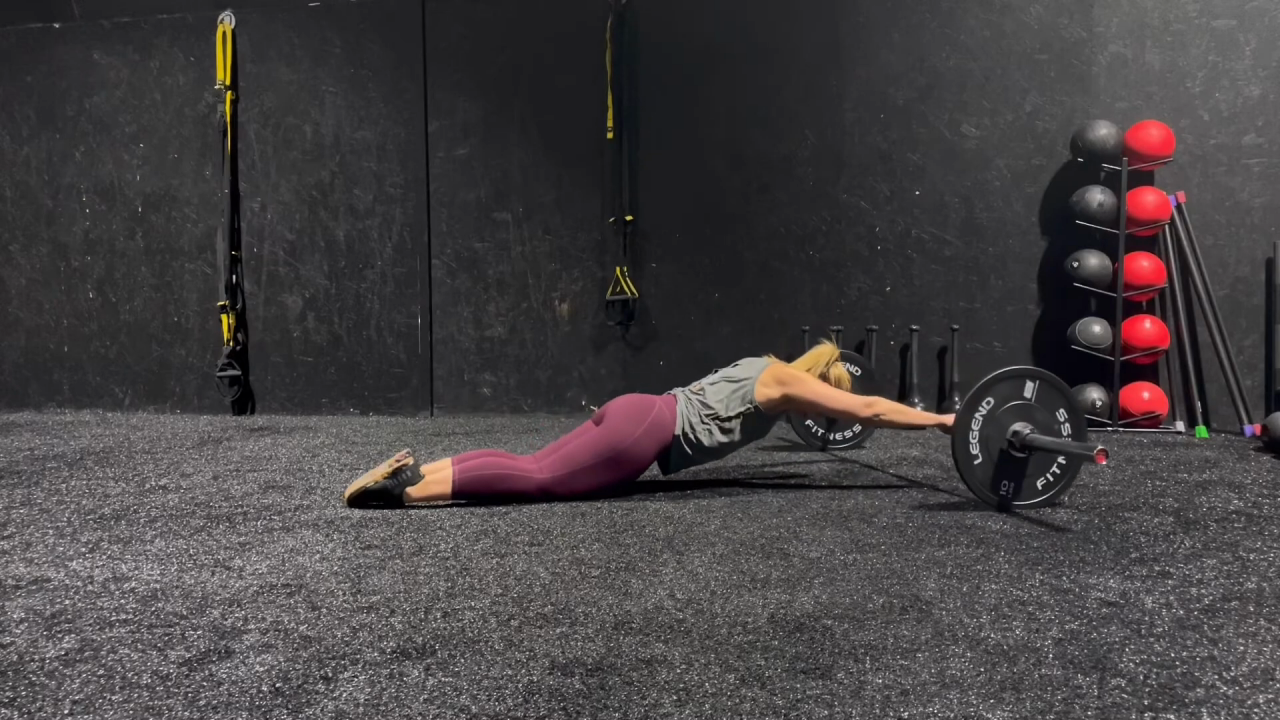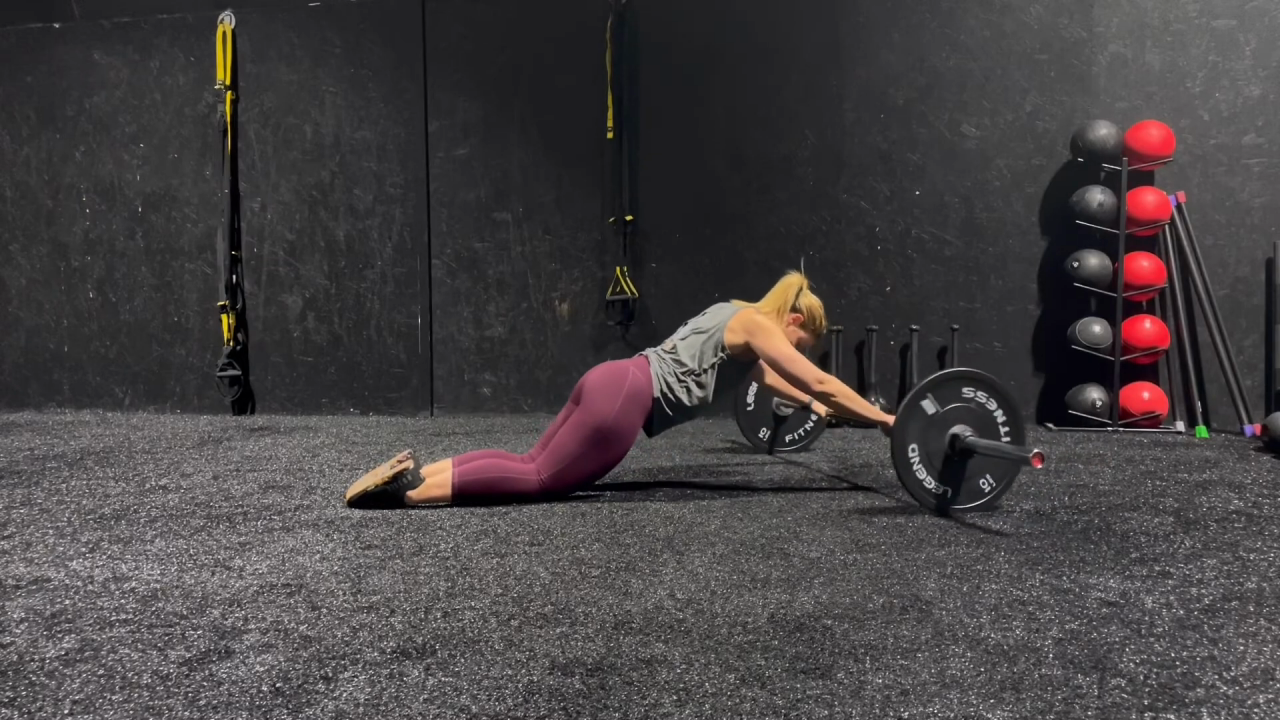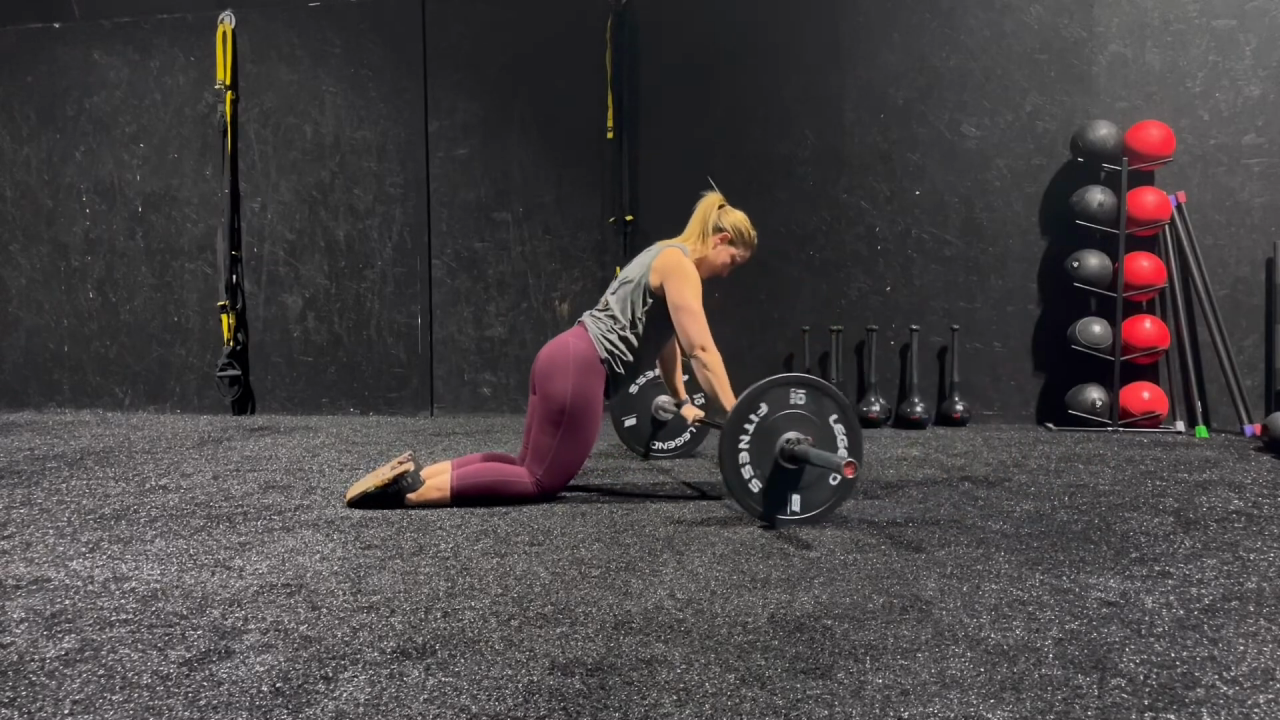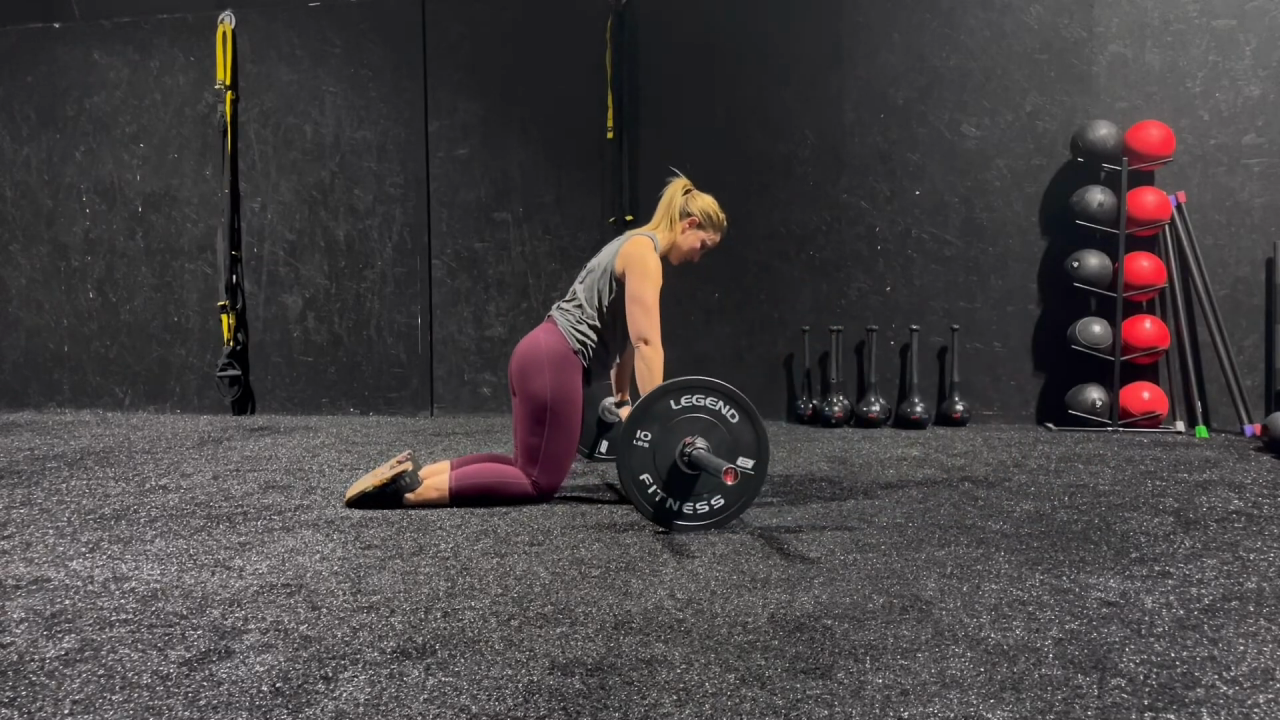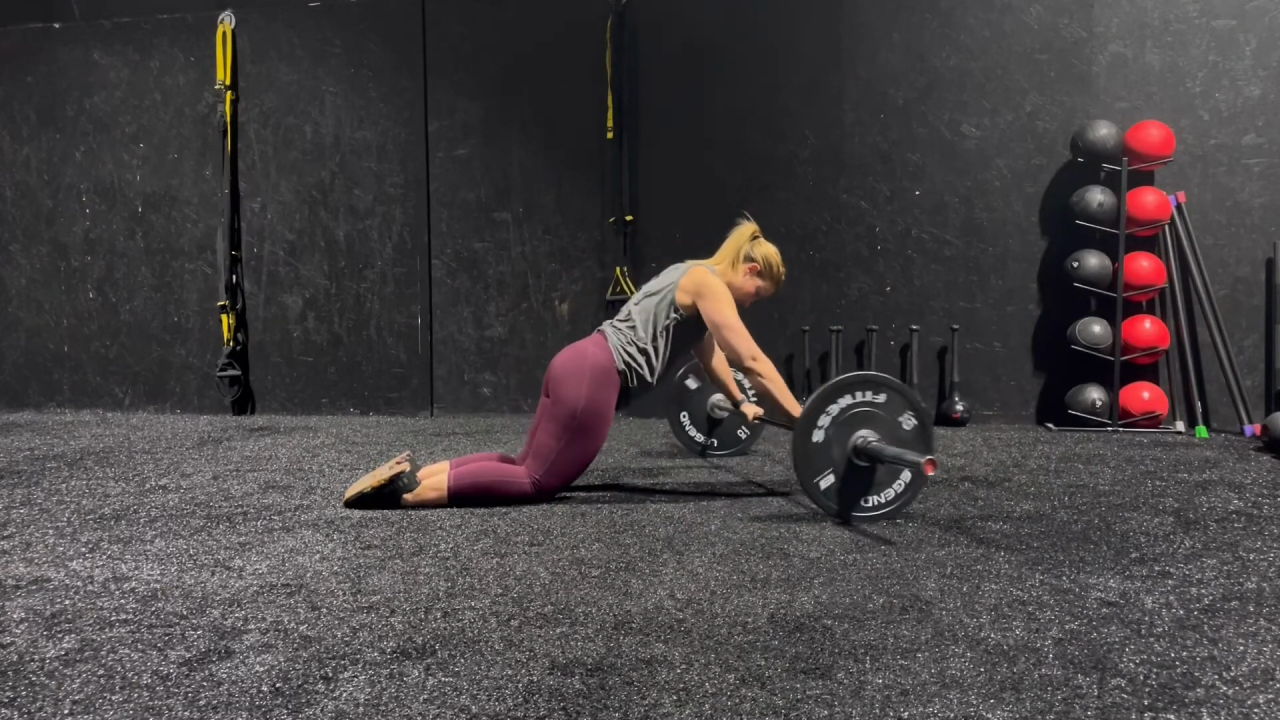
dt=1s
person 1, frame 1
left shoulder: (768, 367)
right shoulder: (787, 384)
left elbow: (852, 404)
right elbow: (868, 408)
right wrist: (940, 418)
left hip: (632, 415)
right hip: (644, 429)
left knee: (533, 467)
right knee: (535, 477)
left ankle: (411, 469)
right ankle: (406, 486)
person 1, frame 2
left shoulder: (742, 314)
right shoulder: (760, 325)
left elbow: (766, 375)
right elbow: (820, 381)
left wrist: (810, 407)
right wrist: (884, 419)
left hip: (610, 383)
right hip: (625, 397)
left knee: (533, 464)
right knee: (539, 479)
left ankle: (415, 471)
right ankle: (412, 487)
person 1, frame 3
left shoulder: (668, 257)
right shoulder: (681, 265)
left elbow: (667, 340)
right elbow: (702, 349)
left wrist: (682, 402)
left hip: (567, 360)
right hip: (579, 367)
left knee: (532, 468)
right knee: (542, 483)
left ankle: (416, 473)
right ankle: (413, 489)
person 1, frame 4
left shoulder: (636, 247)
right shoulder: (644, 252)
left elbow: (625, 336)
right elbow: (646, 341)
left wrist: (623, 401)
left hip: (544, 355)
right hip: (554, 360)
left knee: (529, 468)
right knee: (540, 483)
left ankle: (414, 473)
right ankle: (410, 488)
person 1, frame 5
left shoulder: (694, 277)
right shoulder: (708, 284)
left elbow: (711, 353)
right elbow: (751, 359)
left wrist: (740, 402)
right wrist: (801, 416)
left hip: (578, 367)
right hip: (594, 376)
left knee: (527, 466)
right knee: (537, 482)
left ankle: (415, 471)
right ankle: (410, 488)
